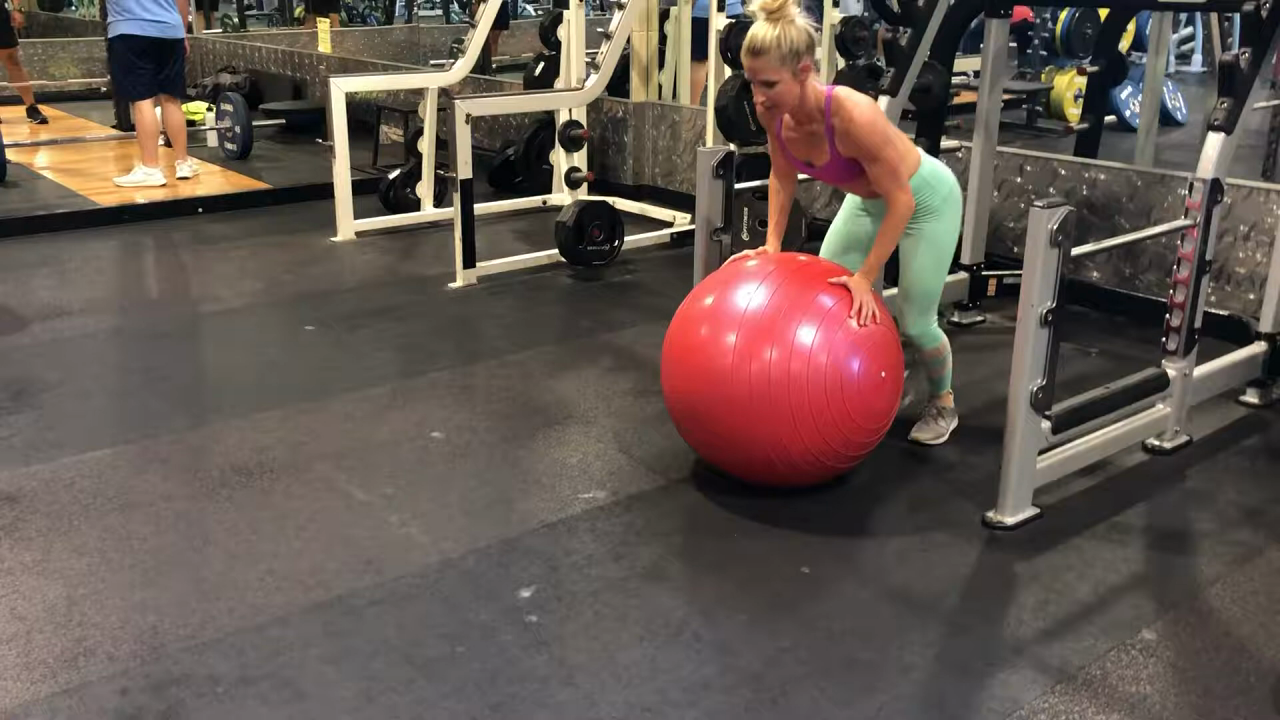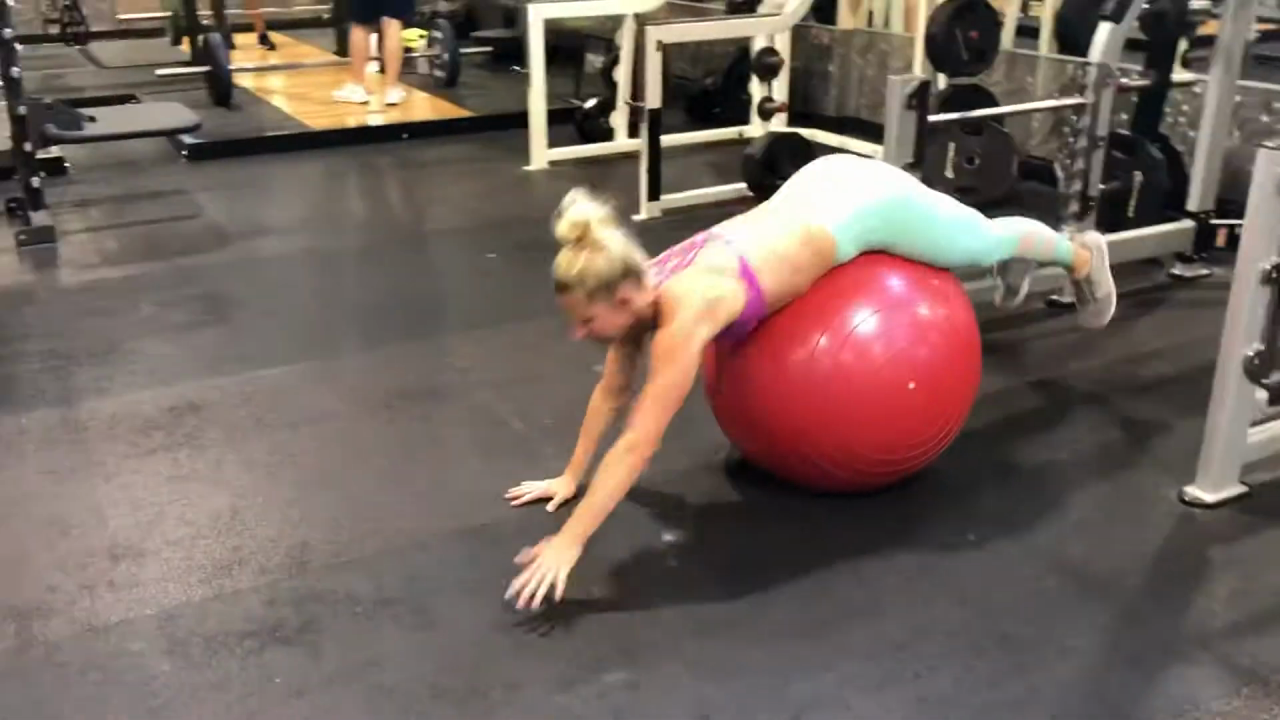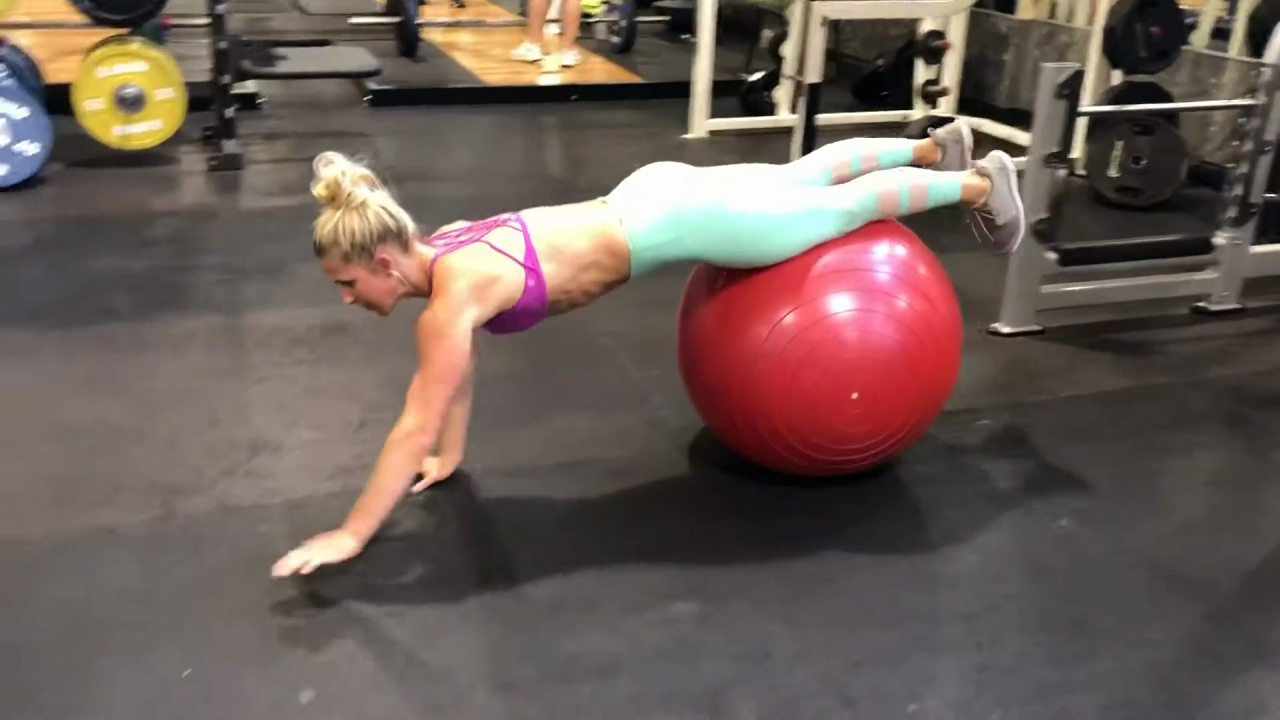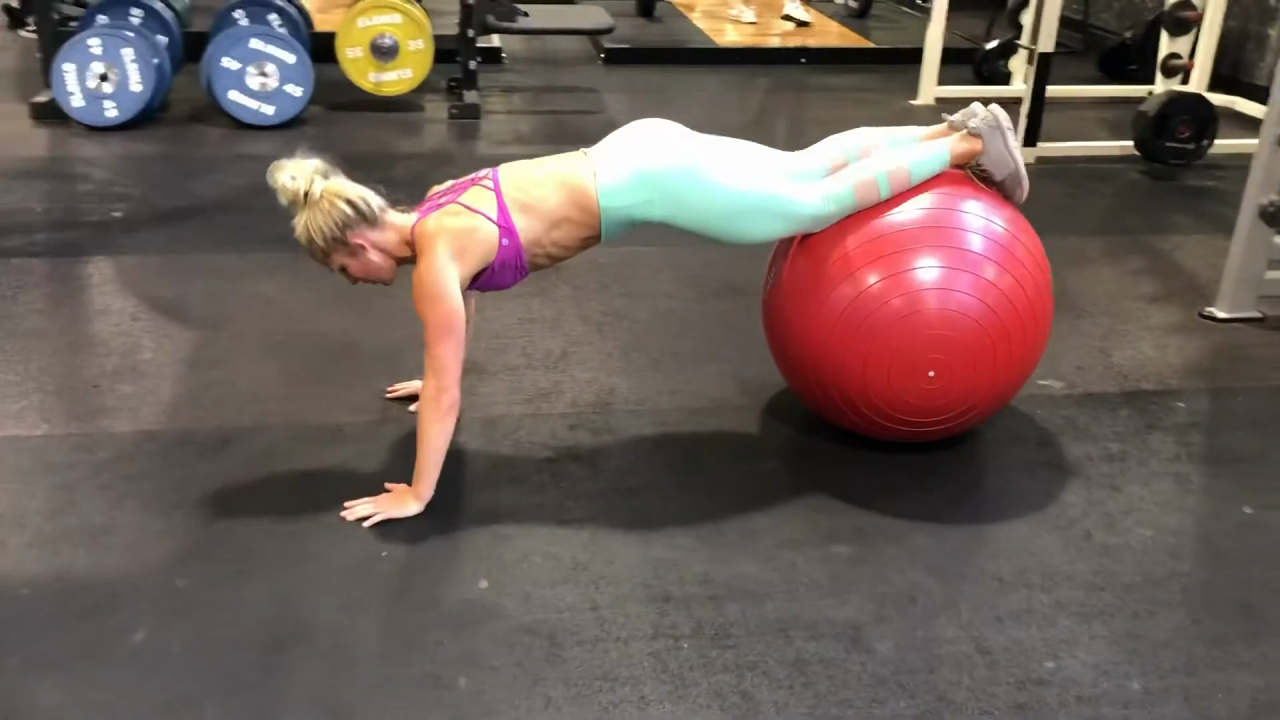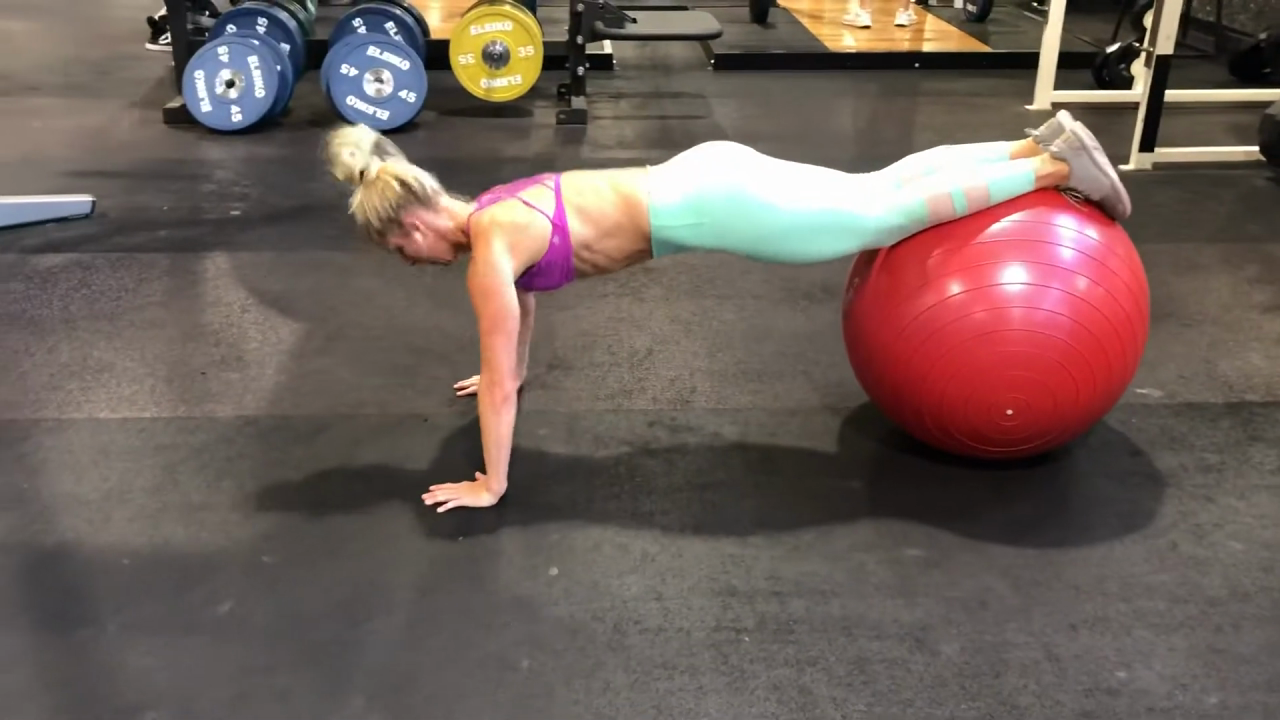
dt=1s
person 1, frame 1
left shoulder: (851, 115)
right shoulder: (772, 110)
left elbow: (900, 199)
right elbow: (782, 174)
left wrist: (864, 278)
right wrist: (772, 244)
left hip: (925, 197)
right hip: (867, 198)
left knee: (914, 322)
left ankle: (944, 402)
person 1, frame 2
left shoulder: (683, 311)
right shoulder: (636, 287)
left elbow: (638, 441)
right elbow: (612, 385)
left wrist: (566, 545)
right wrist: (571, 476)
left hip: (868, 205)
right hip: (824, 184)
left knee: (983, 245)
left ankle: (1081, 256)
right ankle: (1011, 264)
person 1, frame 3
left shoulder: (453, 290)
right shoulder: (437, 254)
left elbow: (416, 427)
left wrist: (351, 534)
right wrist: (450, 461)
left hip: (672, 222)
right hip: (651, 196)
left knee: (839, 207)
right knee: (804, 175)
left ankle: (979, 186)
right ankle: (935, 148)
person 1, frame 4
left shoulder: (435, 253)
right shoulder: (432, 216)
left elbow: (443, 391)
right elbow: (468, 291)
left wrist: (416, 494)
right wrist: (441, 382)
left hip: (647, 182)
right hip: (640, 151)
left knee: (821, 203)
right knee: (804, 168)
left ankle: (971, 145)
right ankle: (952, 131)
person 1, frame 5
left shoulder: (486, 246)
right shoulder: (486, 215)
left elbow: (497, 388)
right elbow: (522, 287)
left wrist: (490, 486)
right wrist: (513, 368)
left hip: (700, 207)
right hip: (700, 181)
left knee: (882, 218)
right knee: (879, 191)
left ankle: (1057, 167)
right ankle: (1037, 146)
